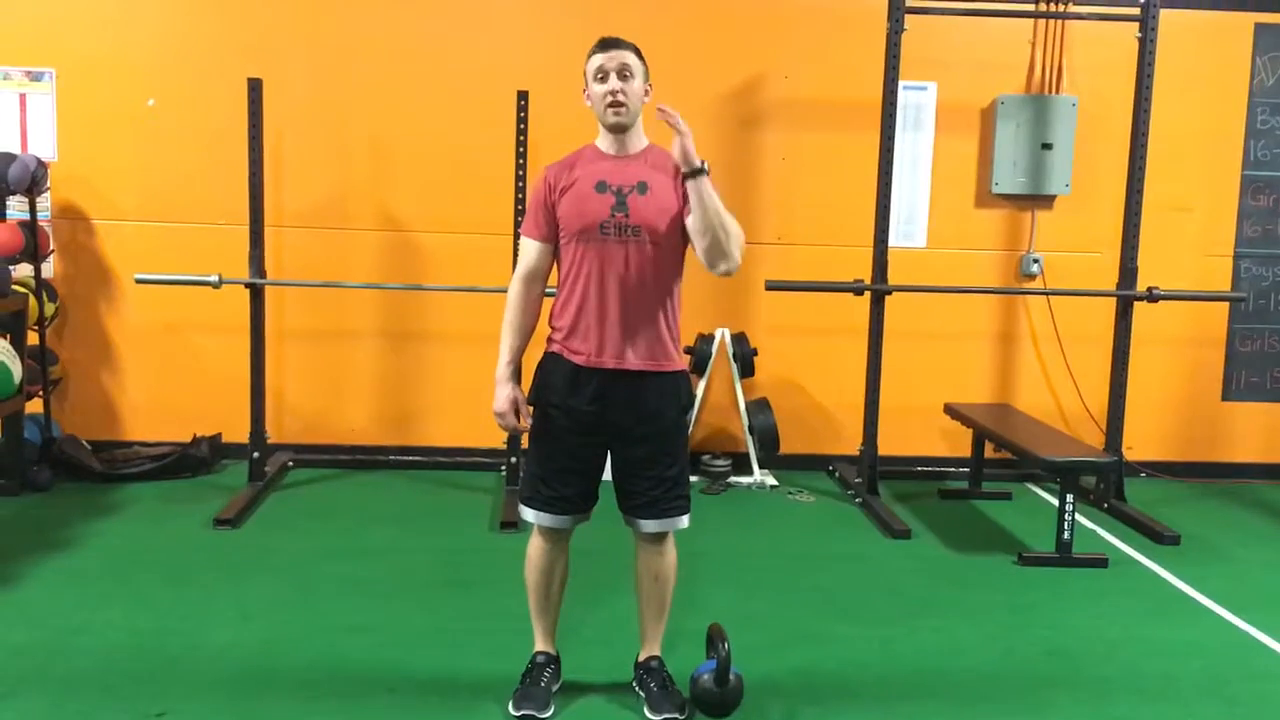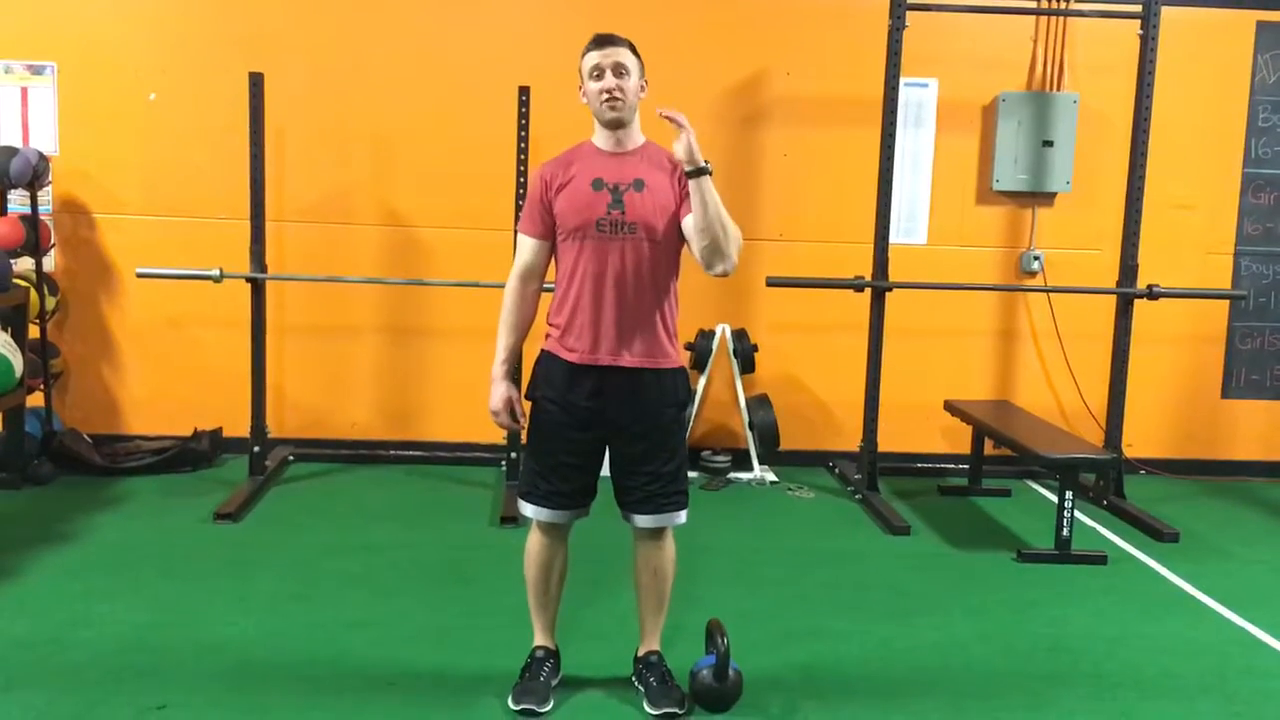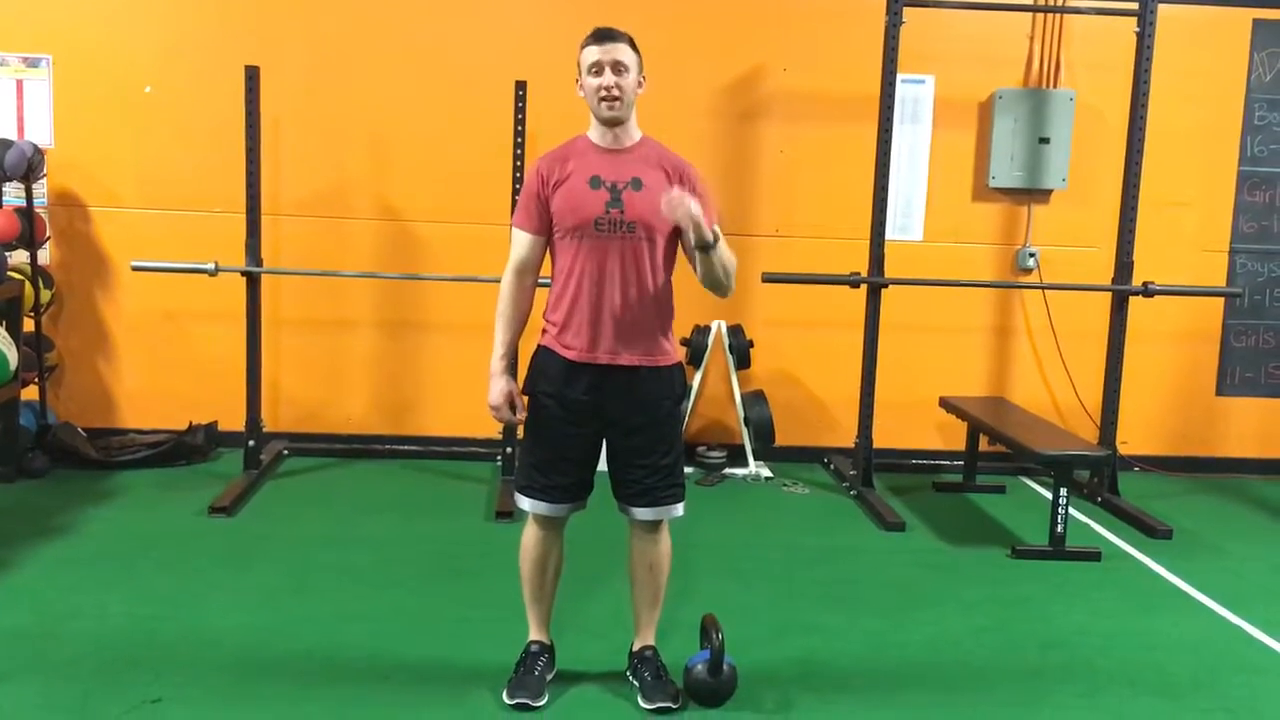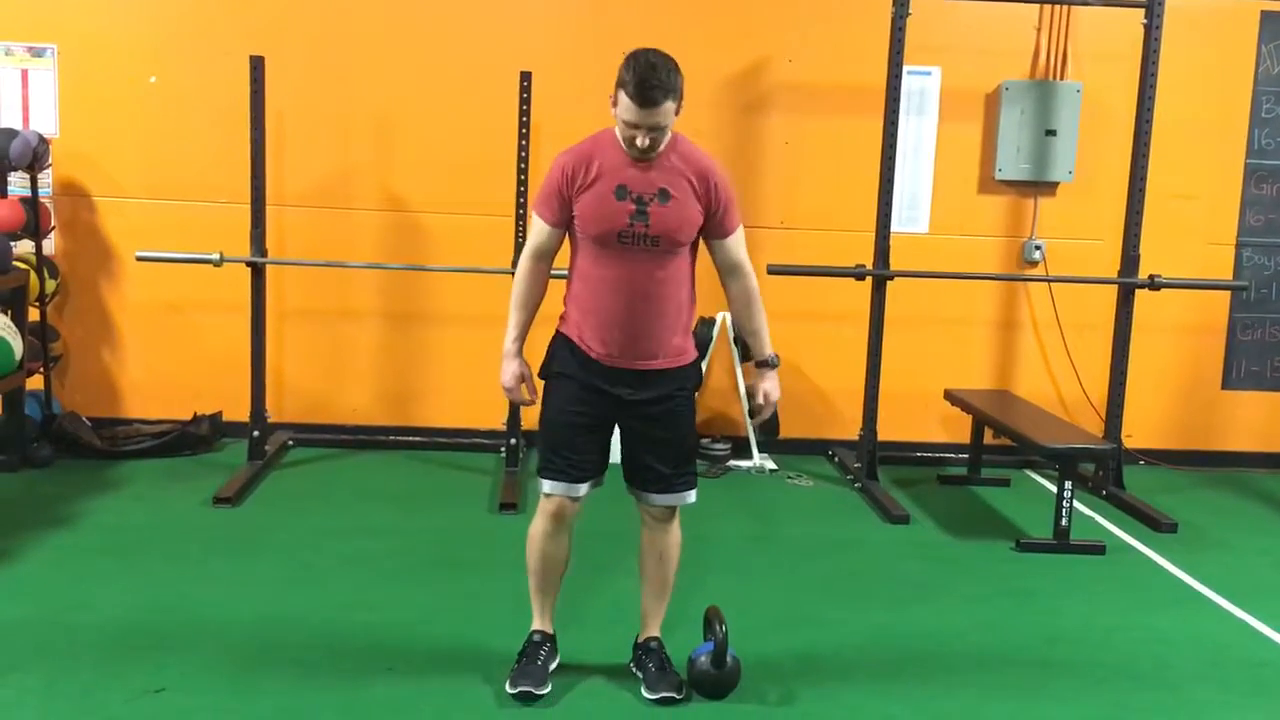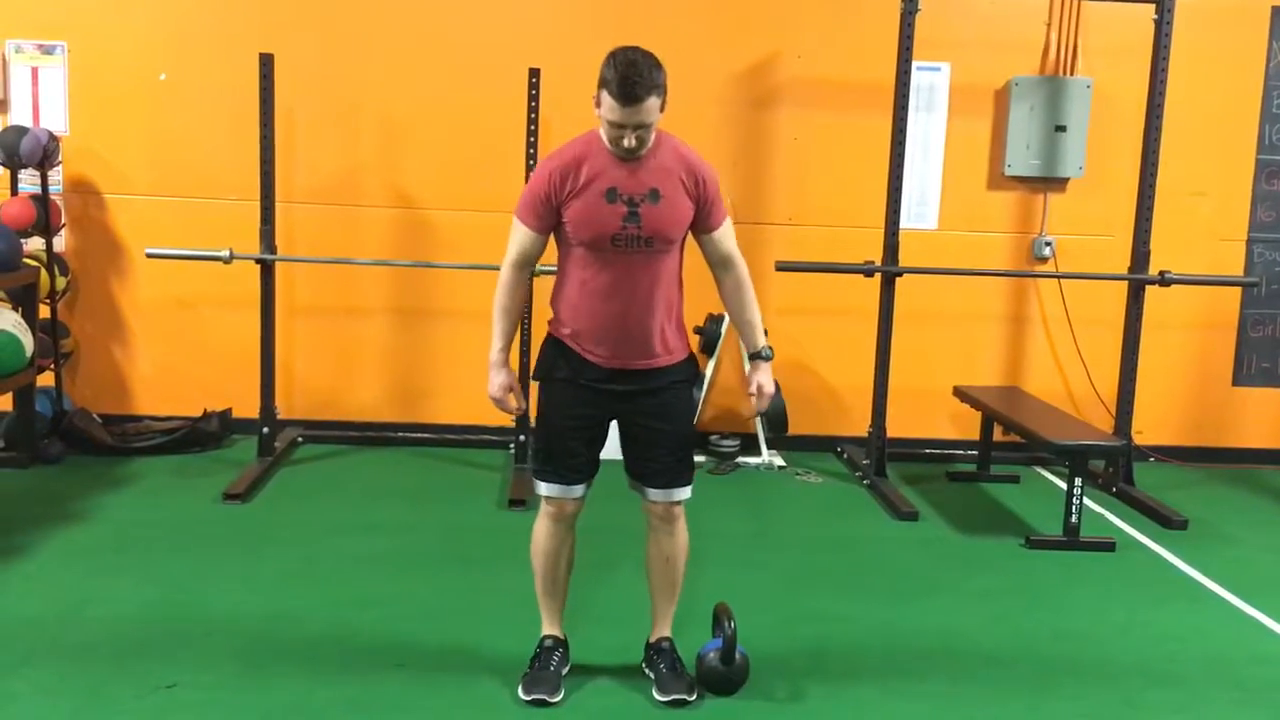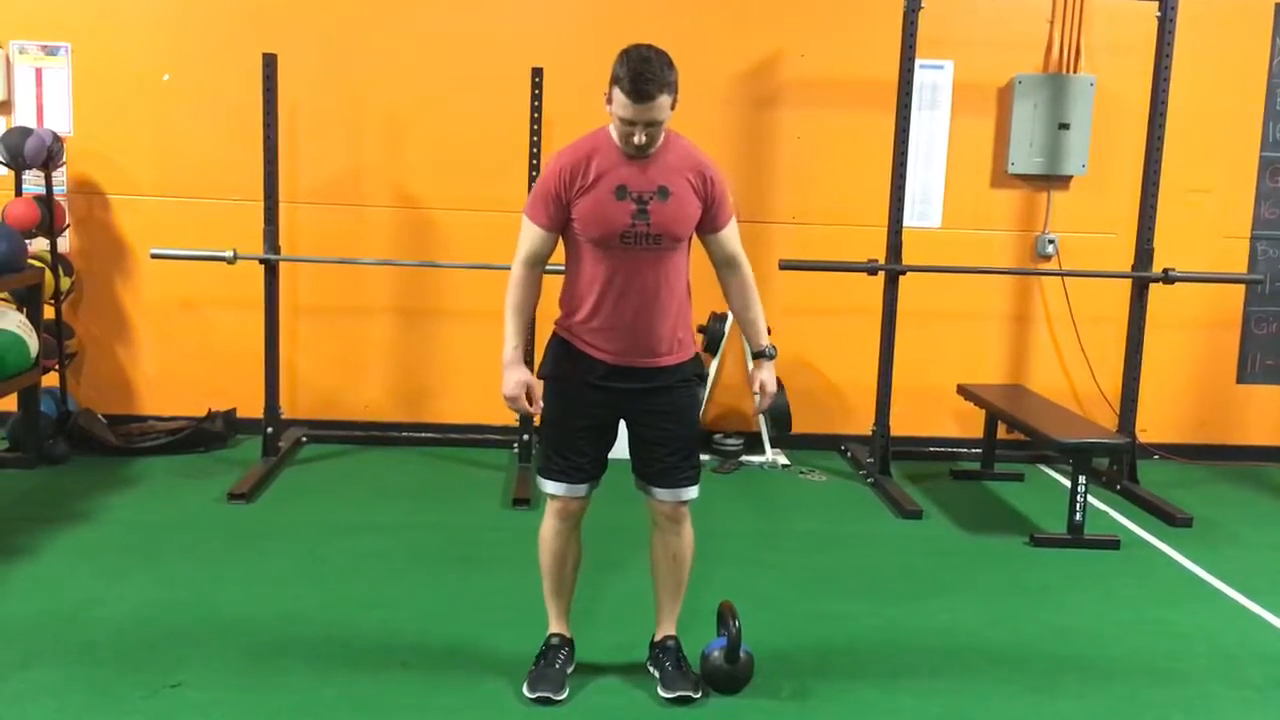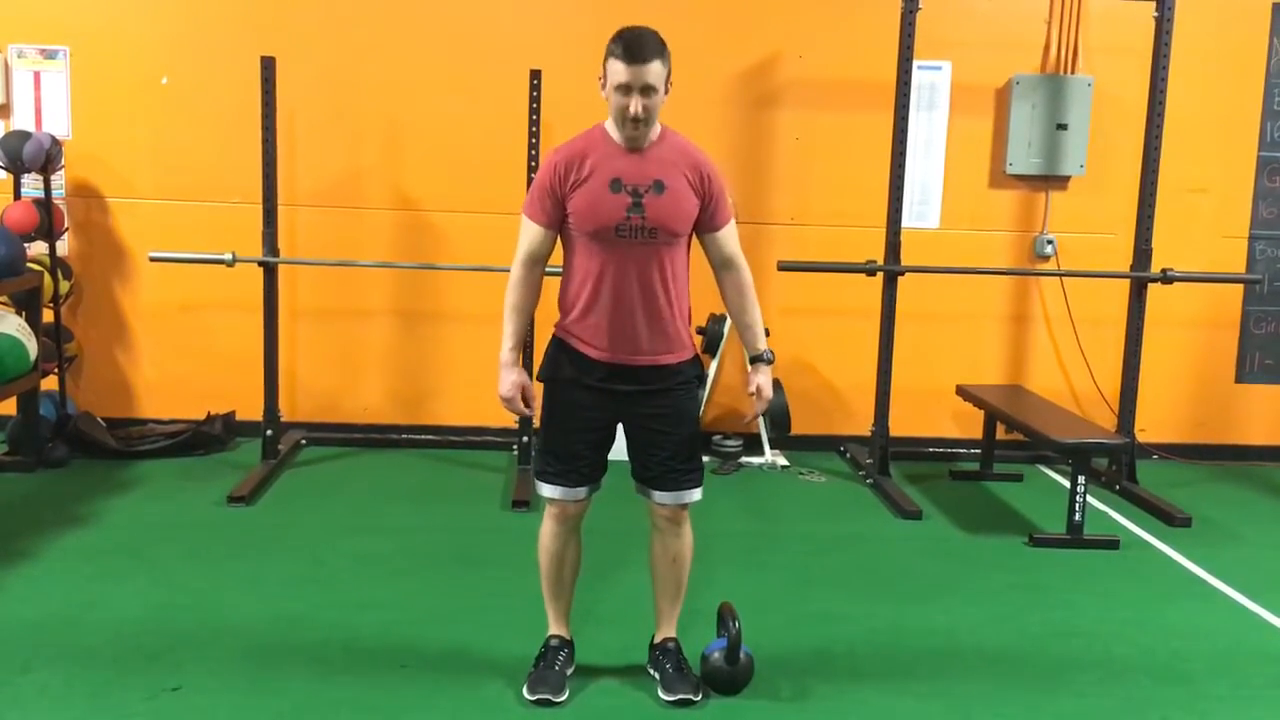
dt=0.7s
person 1, frame 1
left shoulder: (680, 175)
right shoulder: (558, 178)
left elbow: (725, 260)
right elbow: (528, 280)
left wrist: (693, 169)
right wrist: (506, 372)
left hip: (654, 380)
right hip: (569, 376)
left knee: (656, 527)
right knee: (549, 524)
left ankle: (650, 663)
right ankle: (543, 658)
person 1, frame 2
left shoulder: (677, 174)
right shoulder: (555, 175)
left elbow: (721, 261)
right elbow: (525, 277)
left wrist: (696, 168)
right wrist: (501, 370)
left hip: (653, 376)
right hip: (567, 373)
left knee: (654, 523)
right knee: (549, 519)
left ankle: (650, 657)
right ankle: (542, 652)
person 1, frame 3
left shoulder: (675, 172)
right shoulder: (551, 171)
left elbow: (723, 276)
right elbow: (520, 272)
left wrist: (701, 235)
right wrist: (500, 366)
left hip: (649, 373)
right hip: (563, 370)
left knee: (651, 518)
right knee: (545, 514)
left ankle: (645, 652)
right ankle: (538, 647)
person 1, frame 4
left shoulder: (704, 177)
right shoulder: (574, 166)
left elbow: (737, 272)
right elbow: (536, 258)
left wrist: (765, 362)
right wrist: (512, 349)
left hip: (666, 371)
right hip: (580, 360)
left knee: (661, 509)
right knee: (557, 502)
left ankle: (649, 643)
right ankle: (541, 637)
person 1, frame 5
left shoulder: (692, 173)
right shoulder: (560, 170)
left elbow: (728, 265)
right elbow: (518, 264)
left wrist: (759, 354)
right wrist: (500, 359)
left hip: (663, 368)
right hip: (575, 363)
left knee: (667, 507)
right knee: (557, 504)
left ankle: (661, 644)
right ankle: (552, 641)
person 1, frame 6
left shoulder: (699, 173)
right shoulder: (569, 167)
left elbow: (731, 263)
right elbow: (528, 263)
left wrist: (762, 353)
right wrist: (514, 359)
left hip: (669, 369)
right hip: (580, 363)
left knee: (672, 508)
right knee: (563, 503)
left ankle: (666, 643)
right ankle: (558, 639)
person 1, frame 7
left shoulder: (696, 170)
right shoulder: (566, 165)
left elbow: (730, 266)
right elbow: (528, 264)
left wrist: (759, 358)
right wrist: (510, 359)
left hip: (668, 371)
right hip: (580, 366)
left knee: (671, 511)
right knee: (562, 508)
left ankle: (665, 646)
right ankle: (557, 643)
